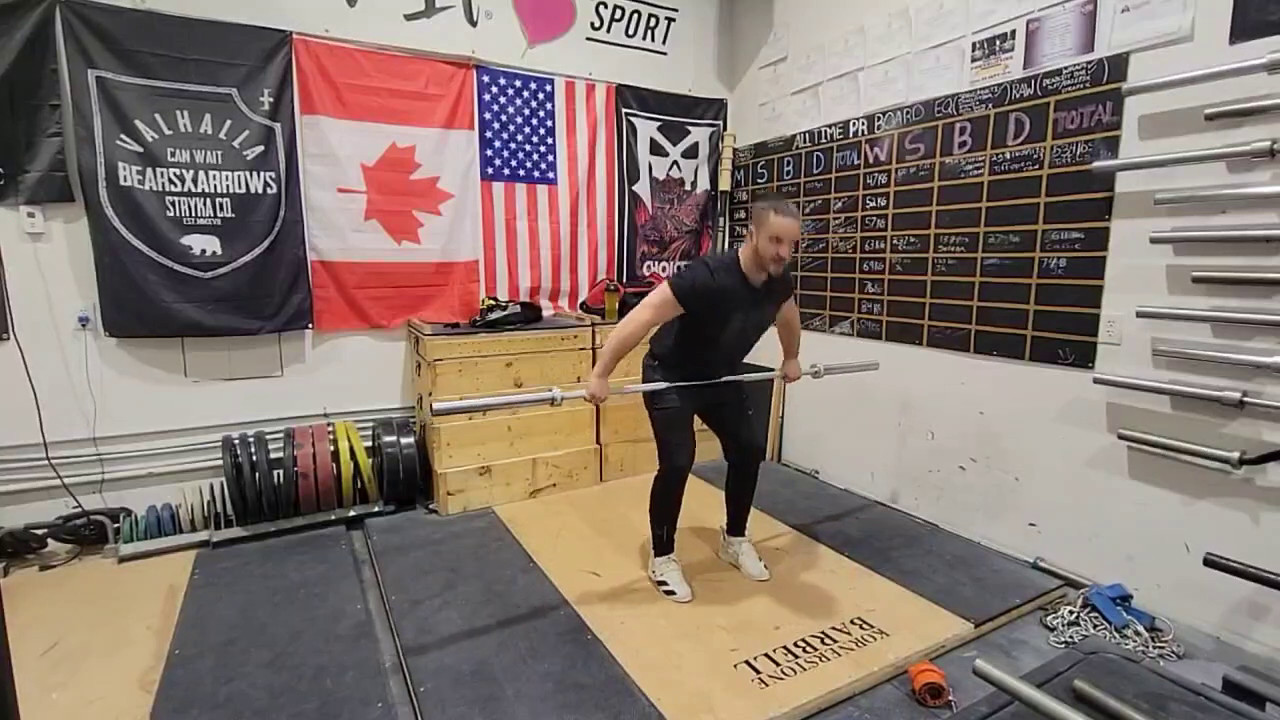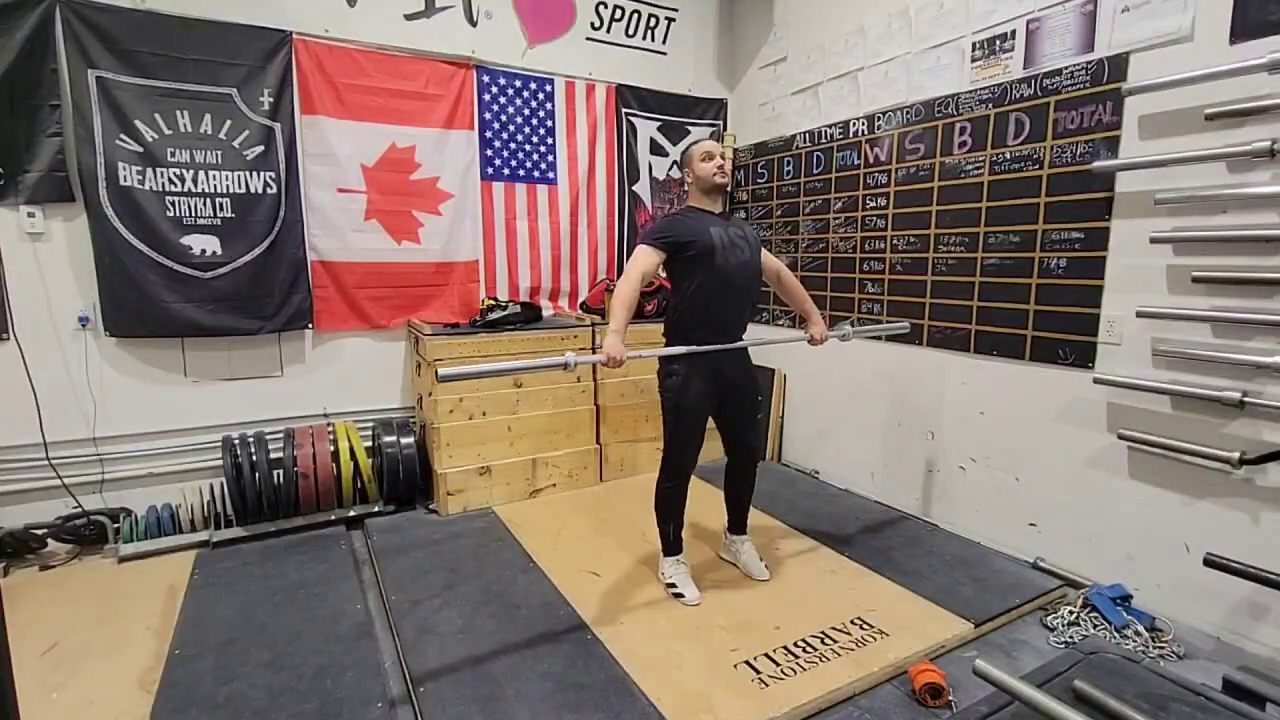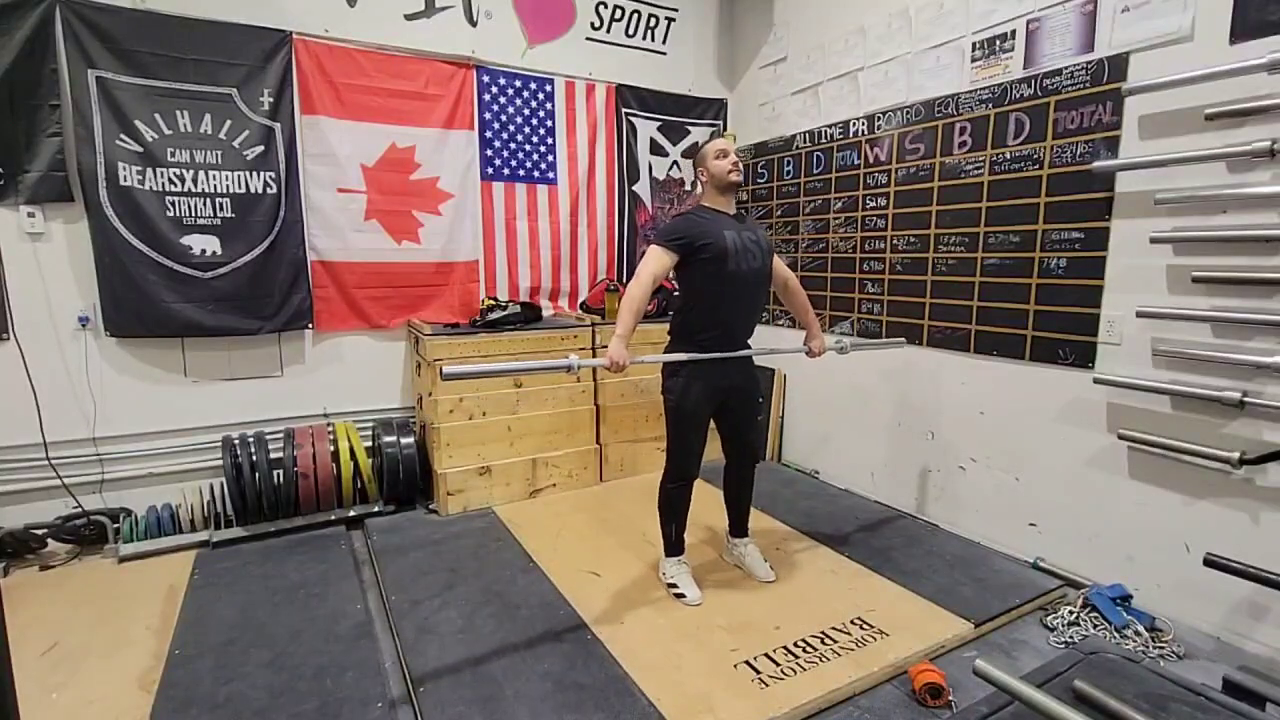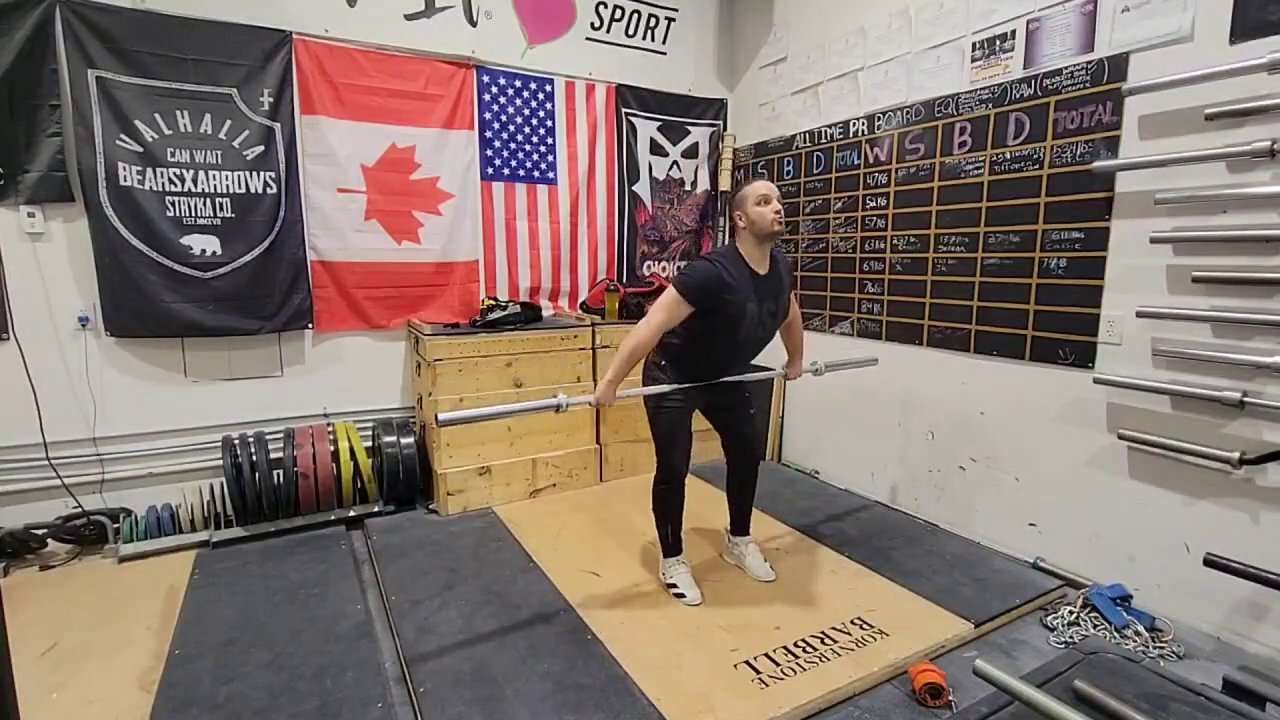
dt=0.7s
person 1, frame 1
left shoulder: (779, 277)
right shoulder: (706, 278)
left elbow: (789, 318)
right elbow: (639, 320)
left wrist: (791, 359)
right wrist: (600, 376)
left hip: (719, 377)
right hip: (671, 376)
left knee: (749, 451)
right knee: (677, 462)
left ankle: (735, 540)
right ankle: (662, 558)
person 1, frame 2
left shoulder: (743, 229)
right shoulder: (675, 227)
left elbow: (778, 273)
right elbow: (633, 276)
left wrist: (813, 317)
right wrist: (615, 334)
left hip: (736, 359)
right hip: (688, 364)
left knee: (746, 452)
right knee: (679, 463)
left ankle: (735, 538)
right ankle: (671, 558)
person 1, frame 3
left shoulder: (754, 229)
right shoulder: (688, 226)
left elbow: (785, 281)
right elbow: (645, 278)
left wrist: (813, 330)
right wrist: (620, 340)
left hip: (738, 363)
right hip: (691, 367)
left knee: (745, 455)
right knee: (683, 466)
left ankle: (738, 541)
right ankle: (673, 559)
person 1, frame 4
left shoulder: (781, 268)
right shoulder: (712, 272)
left elbow: (790, 316)
right elbow: (653, 325)
left wrist: (796, 361)
right wrist: (610, 382)
left hip: (725, 376)
right hip: (674, 375)
left knee: (748, 451)
right knee: (674, 466)
left ankle: (739, 541)
right ankle: (672, 561)
